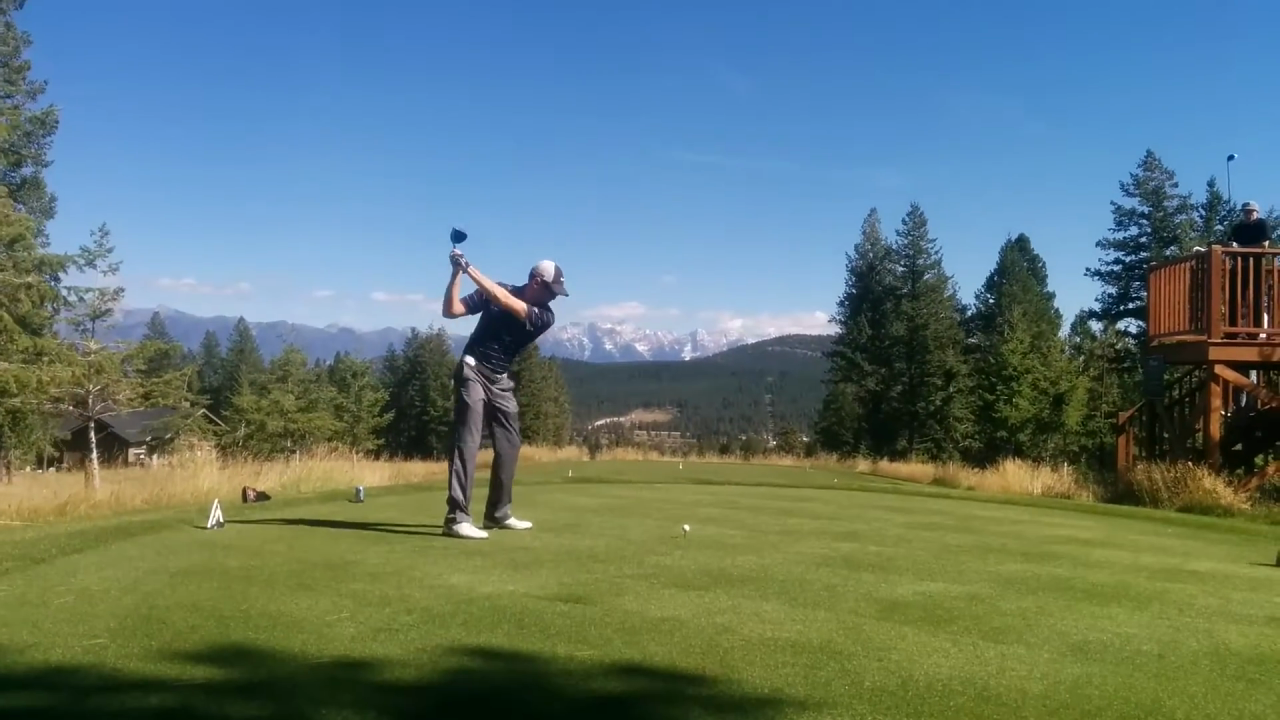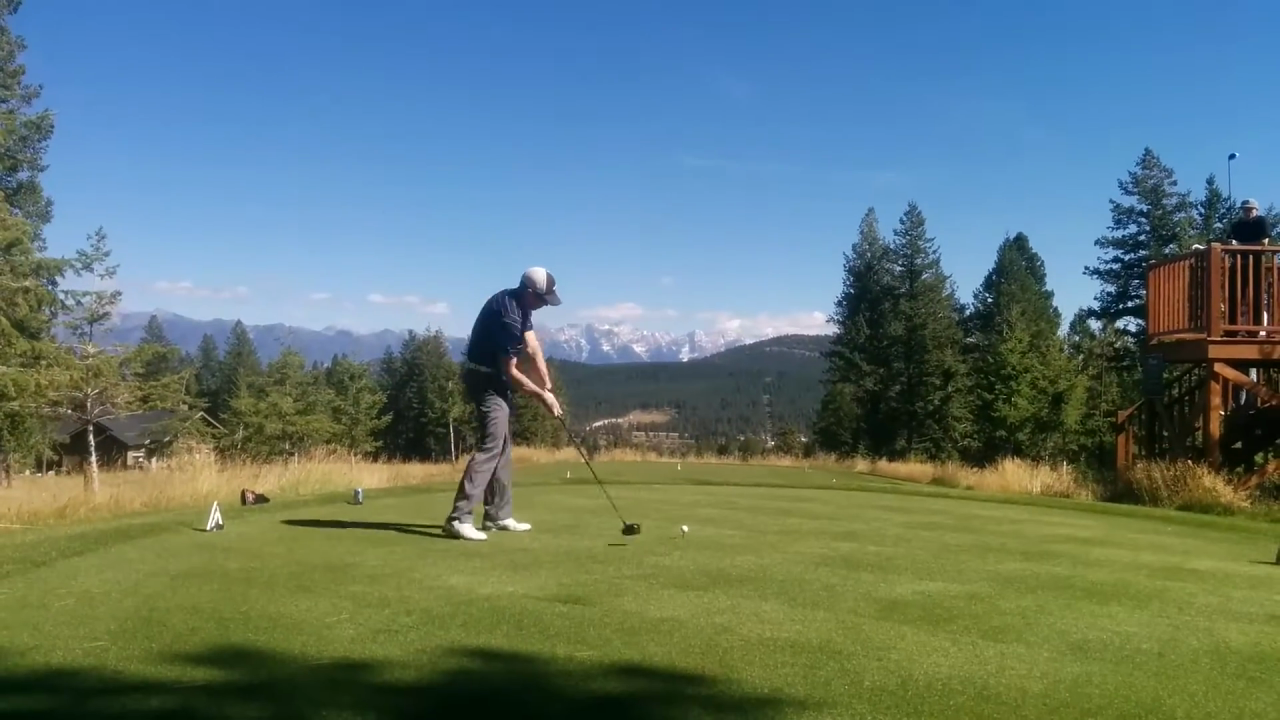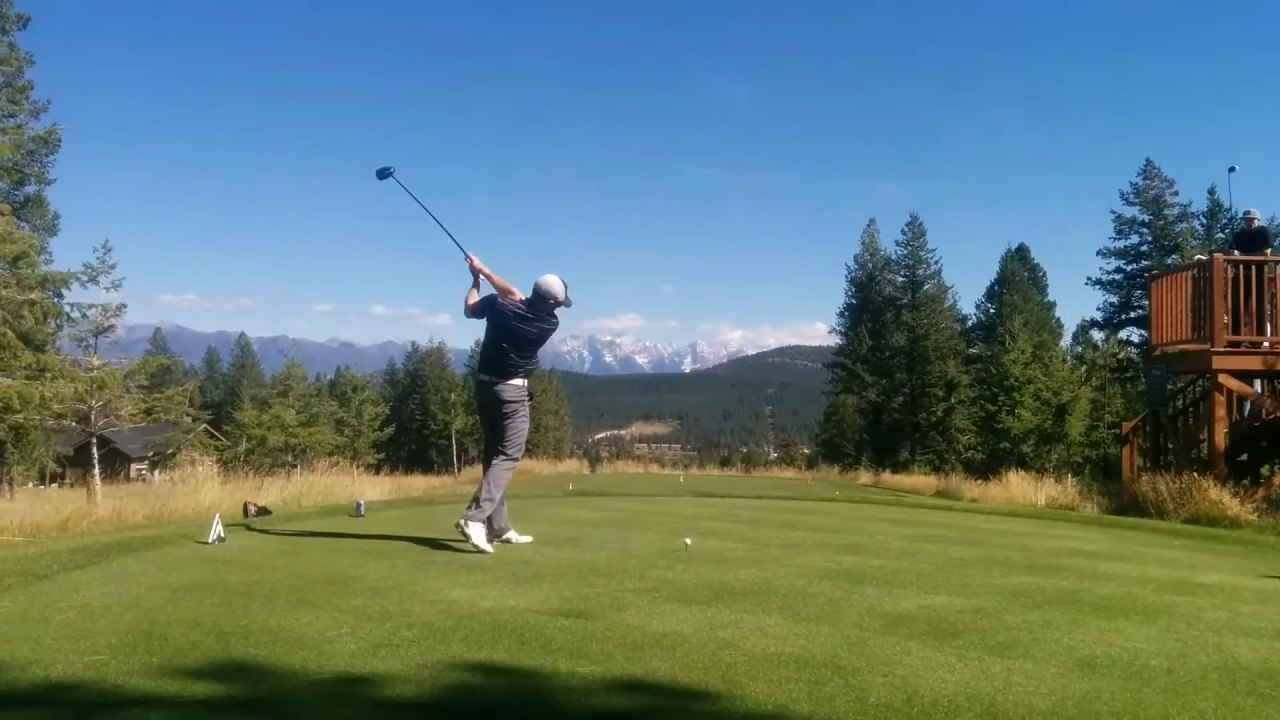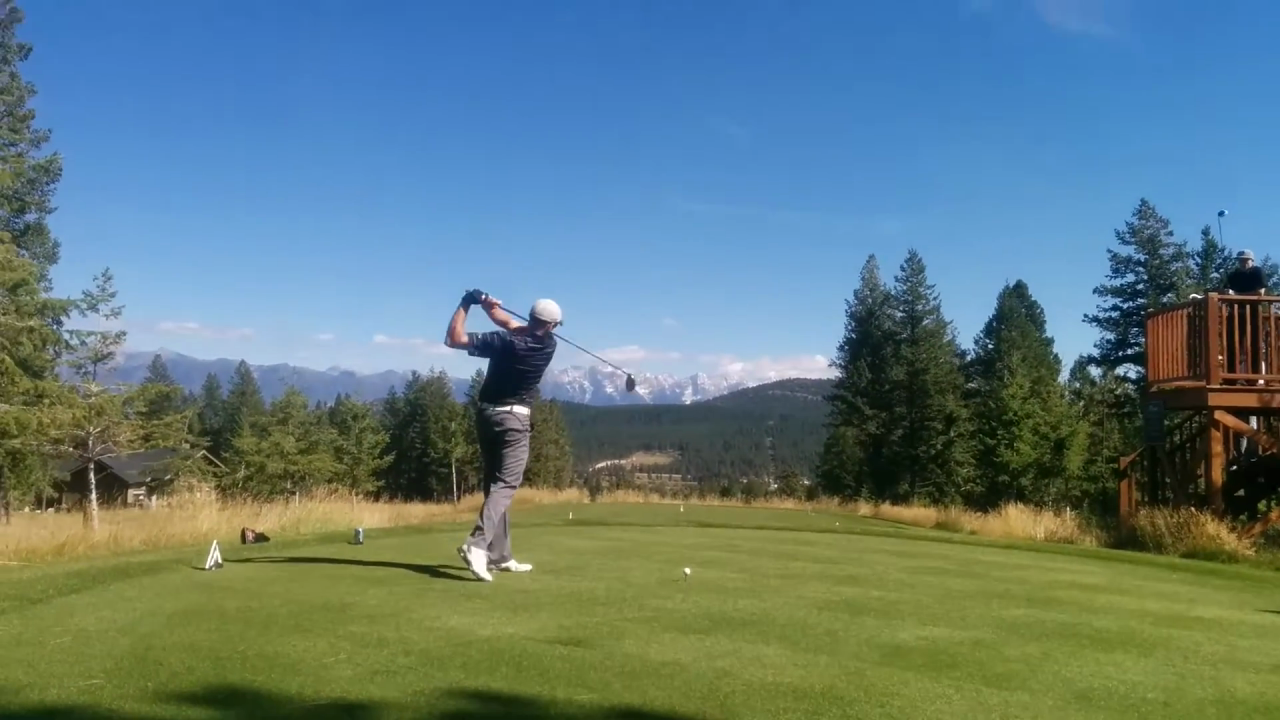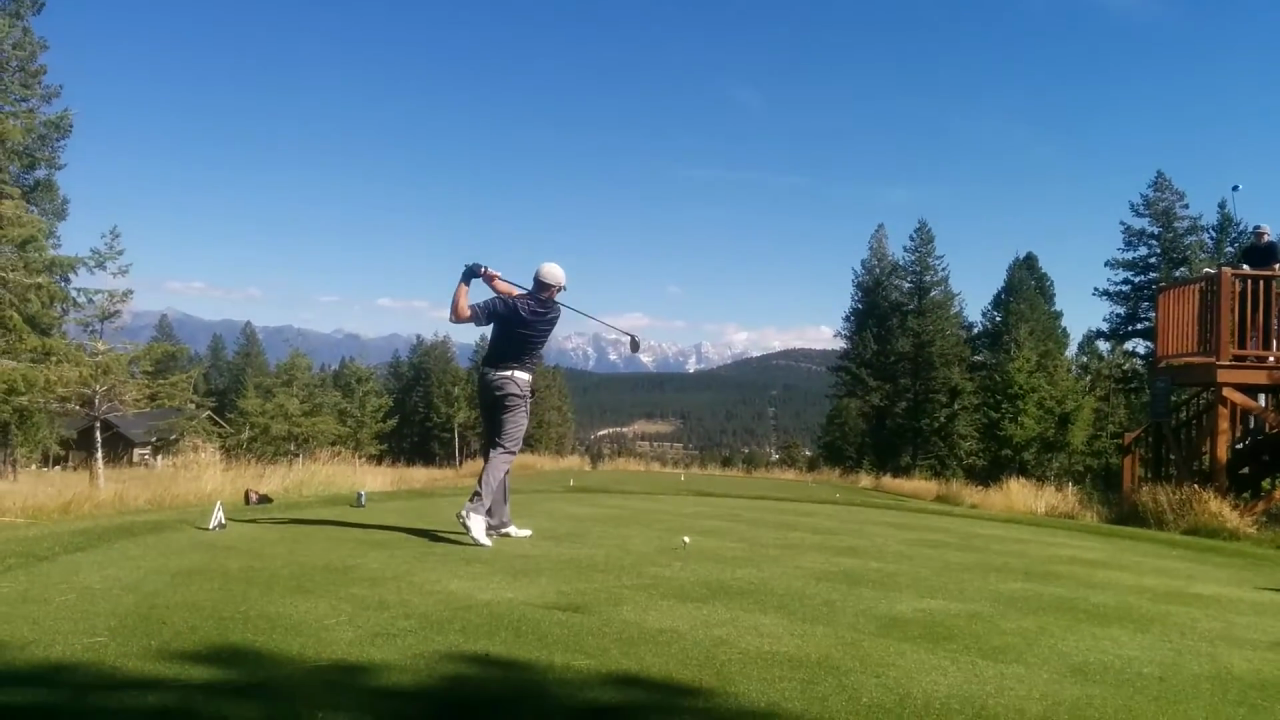
dt=0.2s
person 1, frame 1
left shoulder: (544, 316)
right shoulder: (497, 291)
left elbow: (506, 302)
right elbow: (450, 311)
left wrist: (471, 271)
right wrist: (457, 273)
left hip: (501, 380)
right hip: (473, 372)
left knee: (508, 447)
right knee: (467, 444)
left ankle: (498, 513)
right ankle: (457, 518)
person 1, frame 2
left shoulder: (521, 307)
right shoulder: (506, 314)
left elbow: (533, 347)
right elbow: (511, 372)
left wrist: (546, 383)
right wrist: (541, 395)
left hip: (497, 379)
right hip: (485, 378)
left knee: (501, 446)
right knee: (491, 446)
left ankle: (497, 514)
right ankle: (460, 517)
person 1, frame 3
left shoulder: (496, 305)
right shoulder: (549, 323)
left elbow: (469, 309)
left wrist: (477, 275)
right wrist: (482, 271)
left hip: (485, 387)
right hip: (512, 393)
left knee: (495, 454)
right knee: (506, 457)
left ankle: (498, 527)
right ankle: (475, 517)
person 1, frame 4
left shoulder: (503, 342)
right shoulder: (549, 346)
left elbow: (453, 339)
right elbow: (512, 325)
left wrist: (466, 303)
right wrist: (490, 304)
left hip: (486, 416)
right hip: (514, 420)
left knee: (494, 484)
right knee: (505, 486)
left ankle: (498, 556)
right ankle: (477, 544)
person 1, frame 5
left shoulder: (505, 306)
right shoulder: (553, 311)
left elbow: (457, 315)
left wrist: (467, 277)
right wrist: (493, 278)
left hip: (488, 381)
right hip: (516, 385)
left knee: (495, 449)
right knee: (505, 451)
left ankle: (499, 520)
right ankle: (476, 510)
